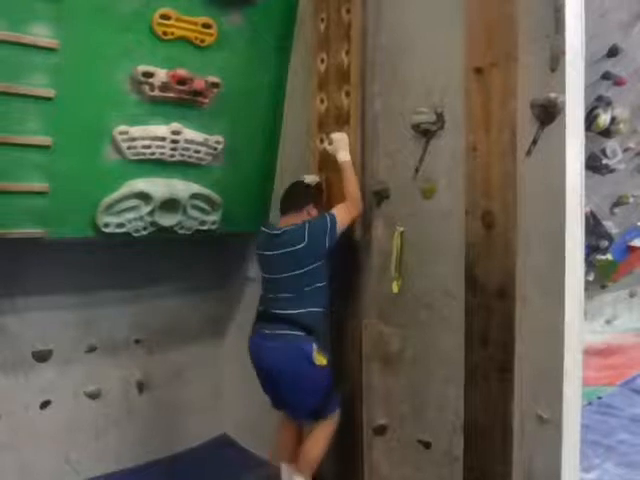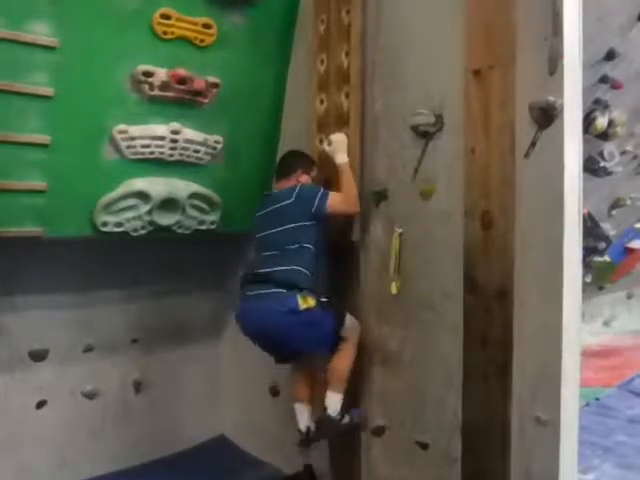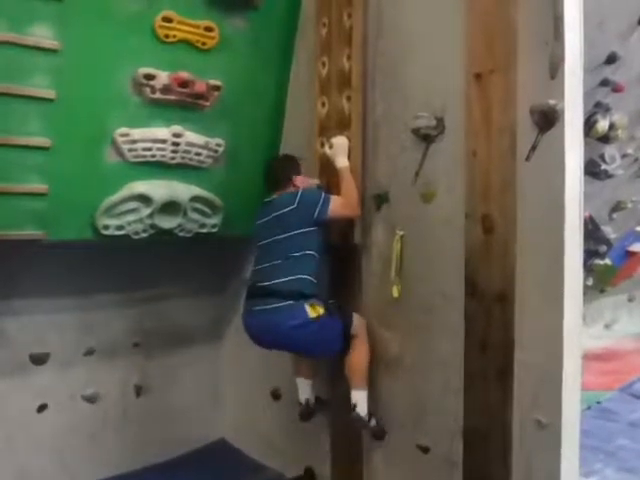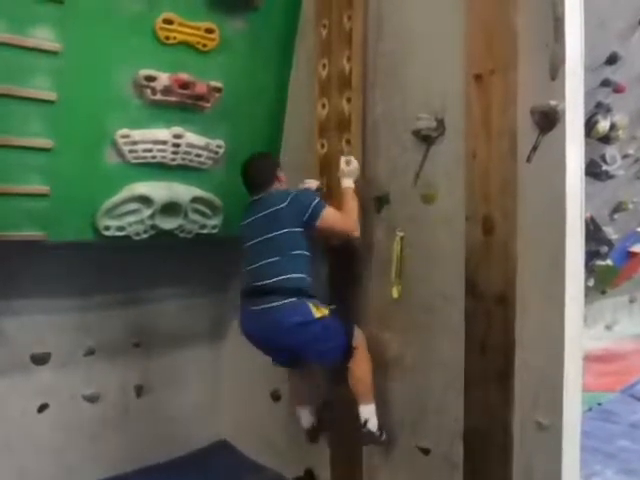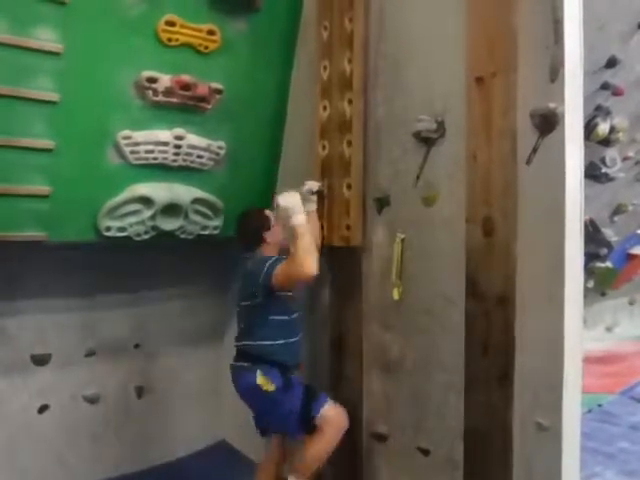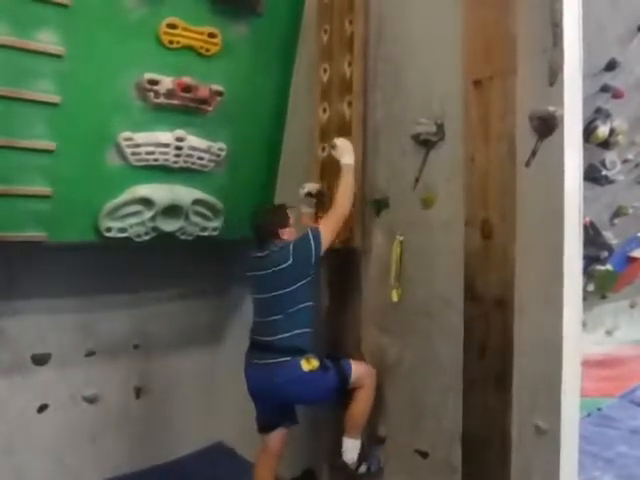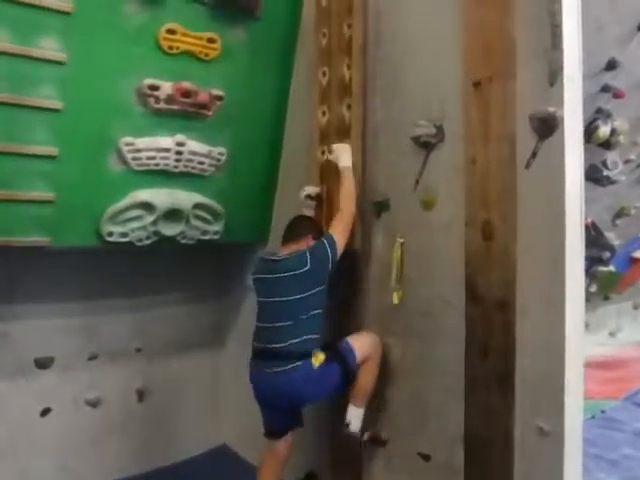
dt=0.7s
person 1, frame 1
left shoulder: (265, 236)
right shoulder: (312, 234)
right elbow: (353, 206)
left wrist: (307, 189)
right wrist: (343, 155)
left hip: (261, 342)
right hip: (295, 345)
left knee: (291, 414)
right knee: (327, 417)
person 1, frame 2
left shoulder: (265, 205)
right shoulder: (301, 195)
right elbow: (351, 205)
right wrist: (341, 157)
left hip: (248, 307)
right hip: (280, 303)
left knee: (304, 355)
right knee: (350, 331)
left ankle: (307, 426)
right ankle: (333, 412)
person 1, frame 3
left shoulder: (265, 213)
right shoulder: (303, 199)
right elbow: (352, 208)
left wrist: (314, 190)
right wrist: (341, 161)
left hip: (254, 318)
right hip: (287, 315)
left knee: (307, 335)
right knee: (357, 328)
left ankle: (306, 402)
right ankle: (360, 411)
person 1, frame 4
left shoulder: (251, 215)
right shoulder: (295, 199)
right elbow: (351, 228)
right wrist: (347, 182)
left hip: (252, 316)
right hip: (288, 310)
left knee: (297, 360)
right knee: (356, 341)
left ankle: (308, 421)
right ankle: (369, 423)
person 1, frame 5
left shoulder: (266, 263)
right shoulder: (264, 267)
left elbow: (311, 245)
right elbow: (307, 270)
left wrist: (310, 206)
right wrist: (297, 218)
left hip: (265, 374)
right hip: (262, 376)
left knee: (278, 446)
right knee: (335, 420)
person 1, frame 6
left shoulder: (257, 262)
right shoulder: (295, 254)
right elbow: (340, 211)
right wrist: (347, 160)
left hip: (258, 370)
right hip: (288, 370)
left knee: (271, 445)
right knee: (365, 375)
person 1, frame 7
left shoulder: (262, 267)
right shoulder: (313, 262)
right elbow: (346, 214)
left wrist: (305, 210)
right wrist: (345, 163)
left hip: (263, 375)
right hip: (298, 374)
left knee: (277, 448)
right knee: (370, 342)
right ankle: (354, 422)
